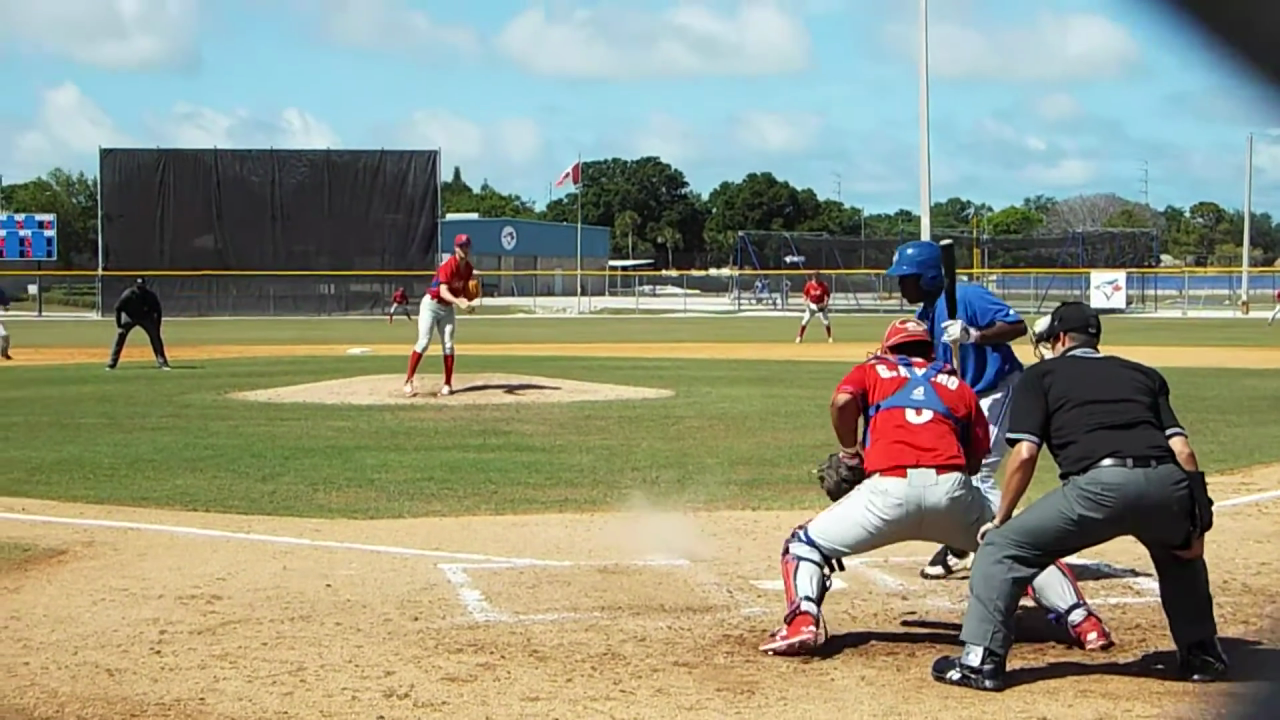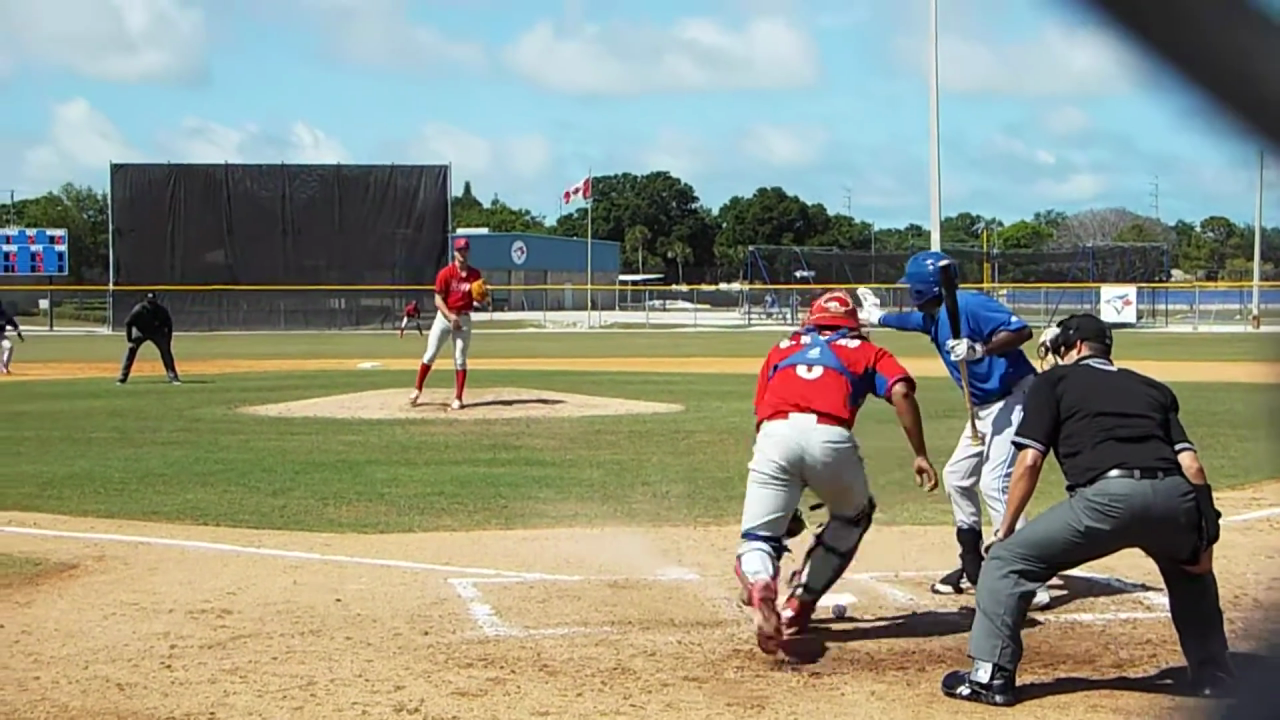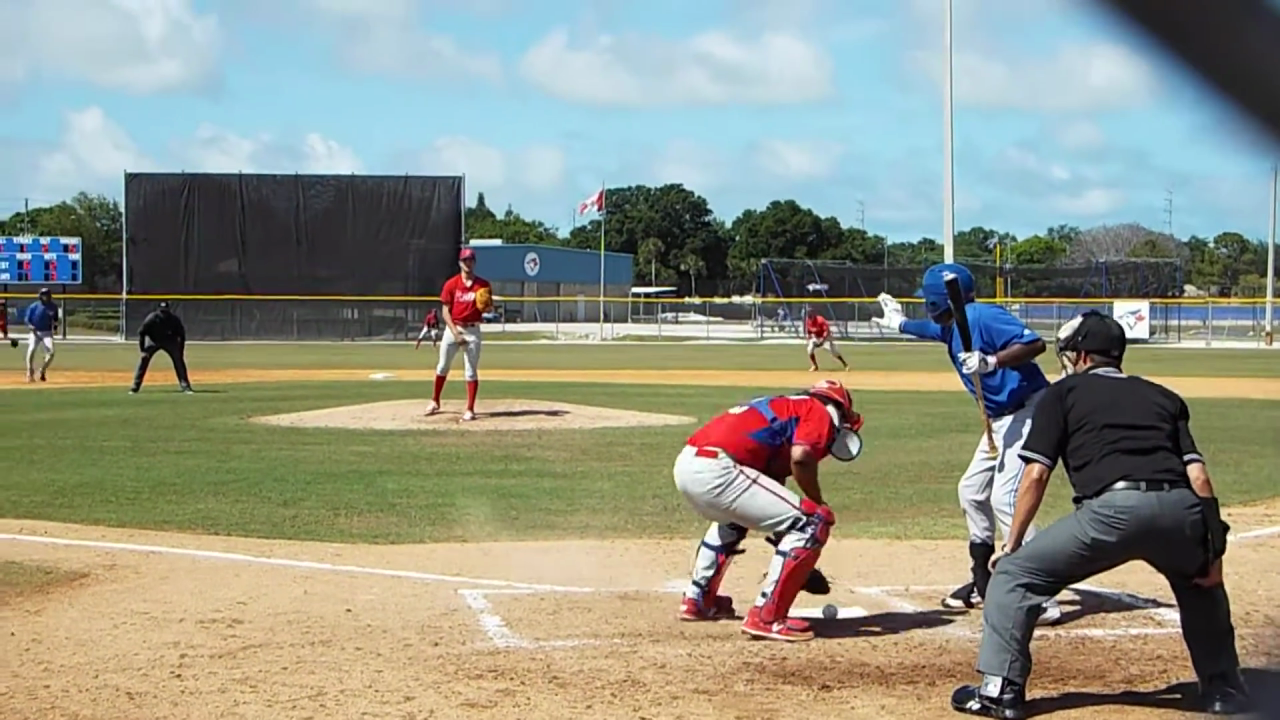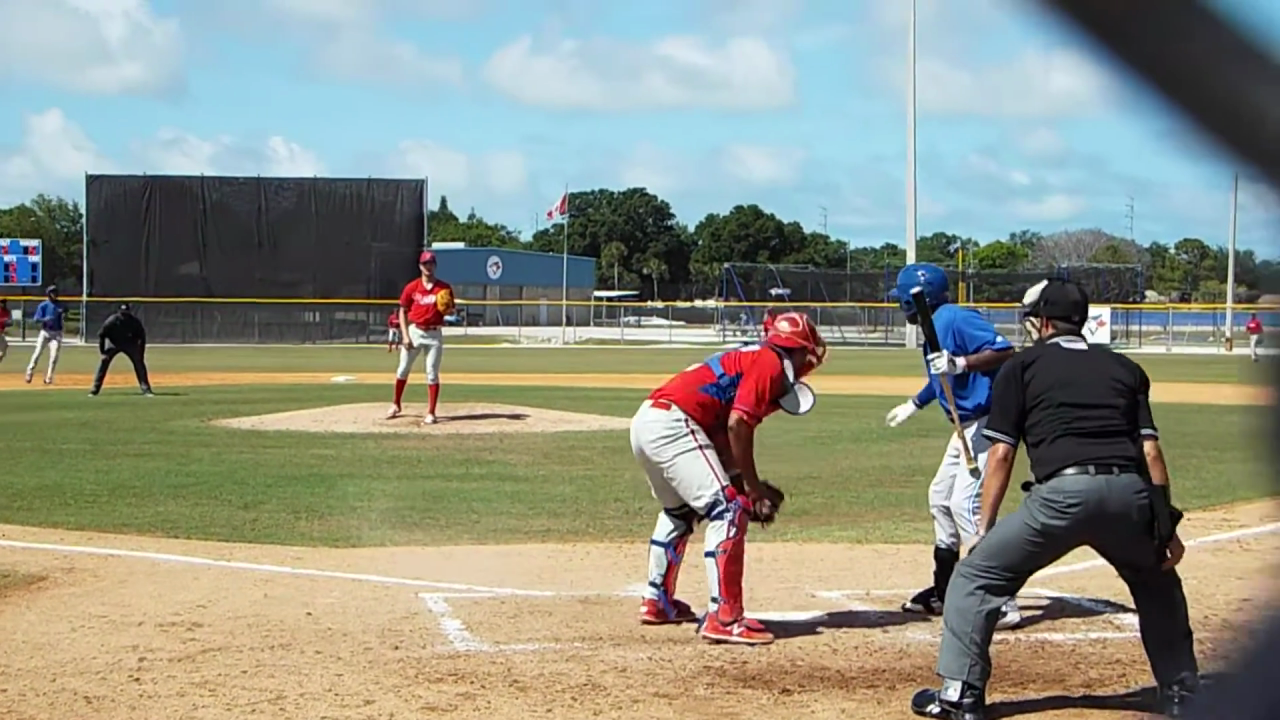
dt=0.4s
person 1, frame 1
left shoulder: (1040, 375)
right shoulder: (1144, 374)
left elbow: (1025, 455)
right elbow: (1182, 450)
left wrist: (1000, 519)
right wrist: (1195, 520)
left hip: (1099, 485)
right hip: (1167, 484)
left knee: (1001, 548)
right knee: (1180, 552)
left ankle: (980, 661)
right ankle: (1202, 655)
person 1, frame 2
left shoulder: (1054, 381)
right shoulder: (1154, 389)
left elbow: (1029, 461)
right elbow: (1191, 466)
left wrist: (1004, 530)
right wrist: (1203, 536)
left hip: (1106, 497)
right hip: (1173, 498)
left knee: (1007, 560)
right knee: (1189, 567)
left ankle: (991, 676)
right ankle: (1213, 672)
person 1, frame 3
left shoulder: (1062, 393)
right shoulder: (1164, 396)
left elbow: (1036, 475)
right elbow: (1198, 476)
left wrist: (1012, 542)
right wrist: (1211, 549)
left hip: (1113, 509)
right hip: (1180, 510)
left knee: (1014, 573)
right knee: (1201, 581)
person 1, frame 4
left shoulder: (1022, 366)
right shoulder: (1124, 367)
left elbow: (1001, 454)
right elbow: (1151, 452)
left wrist: (986, 526)
right wrist: (1165, 525)
left hip: (1063, 493)
right hip: (1130, 493)
left knee: (975, 577)
right knee: (1156, 582)
person 2, frame 1
left shoulder: (966, 296)
right shoulder: (926, 314)
left elbow: (1017, 326)
left wrist: (974, 335)
left hip: (997, 394)
left knee: (976, 474)
right ankle: (956, 546)
person 2, frame 2
left shoulder: (968, 304)
right shoulder: (933, 317)
left elbow: (1022, 331)
right elbow: (911, 319)
left wrist: (981, 349)
right wrist: (879, 317)
left hip: (1014, 399)
right hip: (986, 406)
left knee: (995, 485)
right knee: (957, 477)
right ankle: (973, 567)
person 2, frame 3
left shoulder: (982, 316)
right shoulder: (952, 327)
left elbow: (1035, 344)
right elbow: (933, 329)
left wrist: (991, 362)
right wrist: (901, 324)
left hip: (1028, 413)
right hip: (1001, 420)
left knee: (1005, 498)
right knee: (972, 491)
left ankle: (1040, 600)
right ankle: (983, 582)
person 2, frame 4
left shoulder: (956, 318)
right shoulder: (935, 325)
left elbow: (1006, 352)
left wrist: (960, 364)
right wrist: (914, 403)
left hip: (993, 422)
right hip: (969, 425)
left knee: (965, 504)
right knee: (941, 497)
left ankle: (1000, 604)
right ankle: (943, 589)
person 3, frame 1
left shoulder: (872, 370)
right shoulder: (958, 385)
left elbow: (843, 401)
right elbow: (977, 456)
left wrist: (850, 451)
left hip: (891, 489)
right hip: (951, 489)
left knee: (804, 545)
left ankle: (801, 623)
right ankle: (1082, 622)
person 3, frame 2
left shoulder: (782, 348)
right shoulder: (866, 350)
right elbow: (900, 391)
left wrist: (778, 487)
right wrist: (920, 454)
left hip: (778, 438)
right hip: (832, 439)
left knee: (758, 540)
right knee: (852, 516)
left ankle: (764, 594)
right ankle: (799, 604)
person 3, frame 3
right shoulder: (821, 413)
right elbow: (800, 458)
left wrist: (785, 546)
right wrist: (818, 504)
left hip: (687, 464)
right hip: (717, 470)
left knee: (733, 517)
right knee: (813, 524)
left ankle: (697, 600)
right ankle: (766, 617)
person 3, frame 4
left shoulder: (752, 358)
right shoulder: (771, 363)
left elbow: (724, 431)
right elbow: (737, 424)
left wrist: (749, 489)
right wrist: (750, 484)
left hip: (648, 421)
right hip: (670, 423)
left knee: (679, 511)
right knee: (726, 511)
left ankle: (656, 602)
right ankle: (725, 619)
